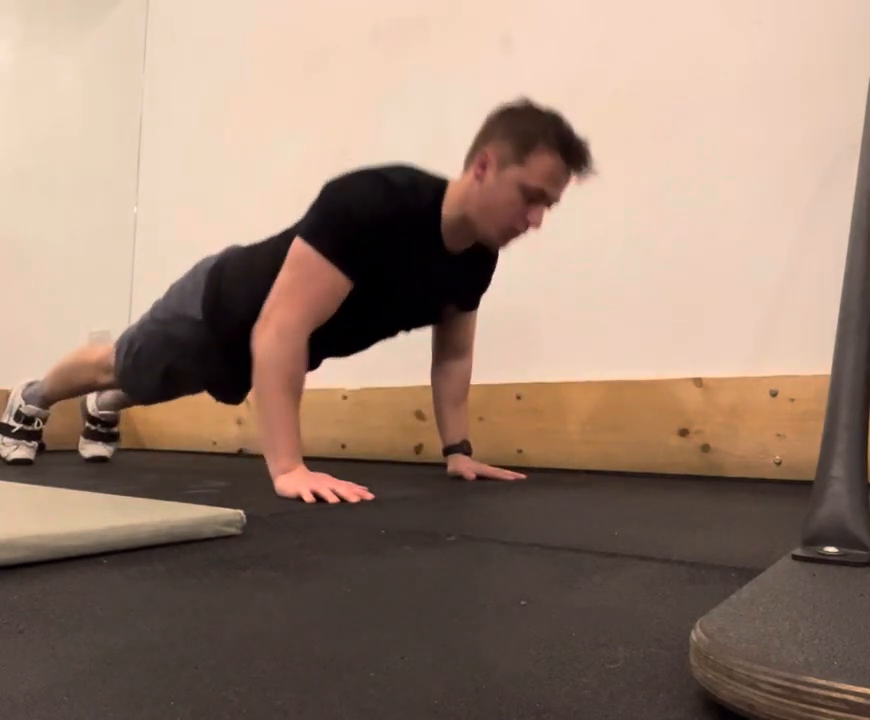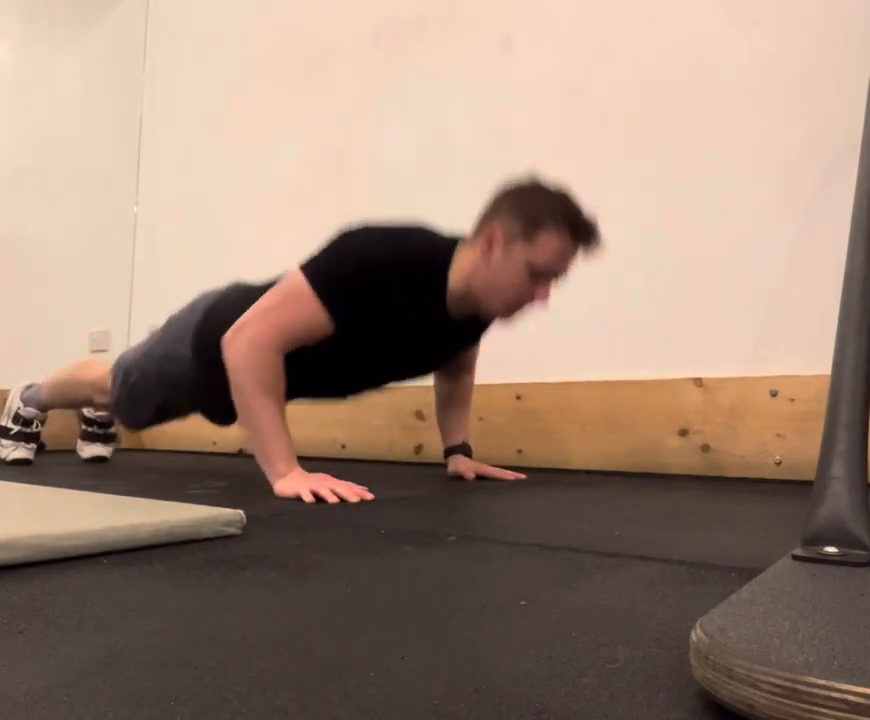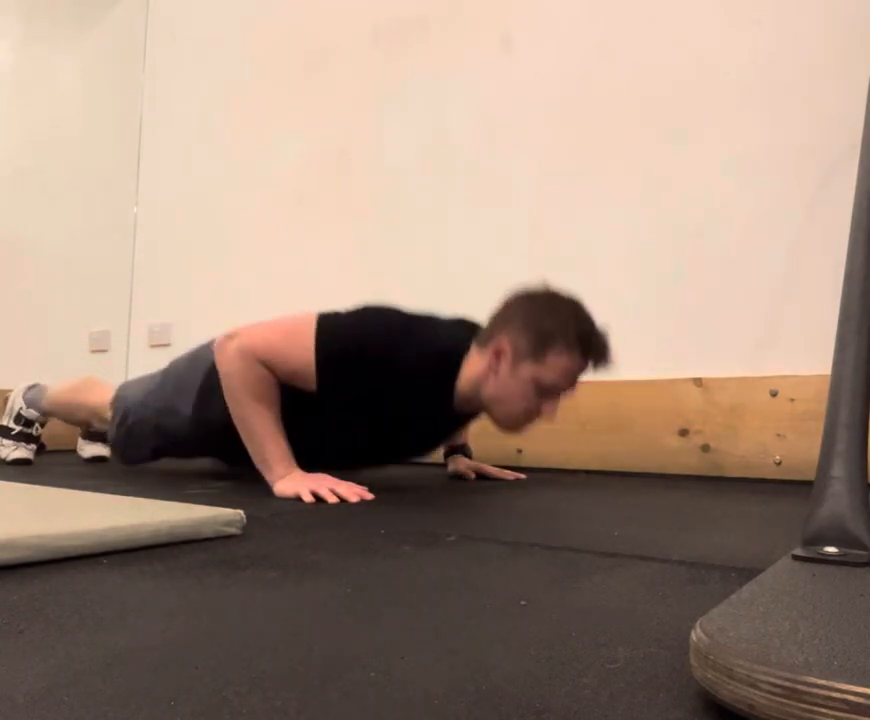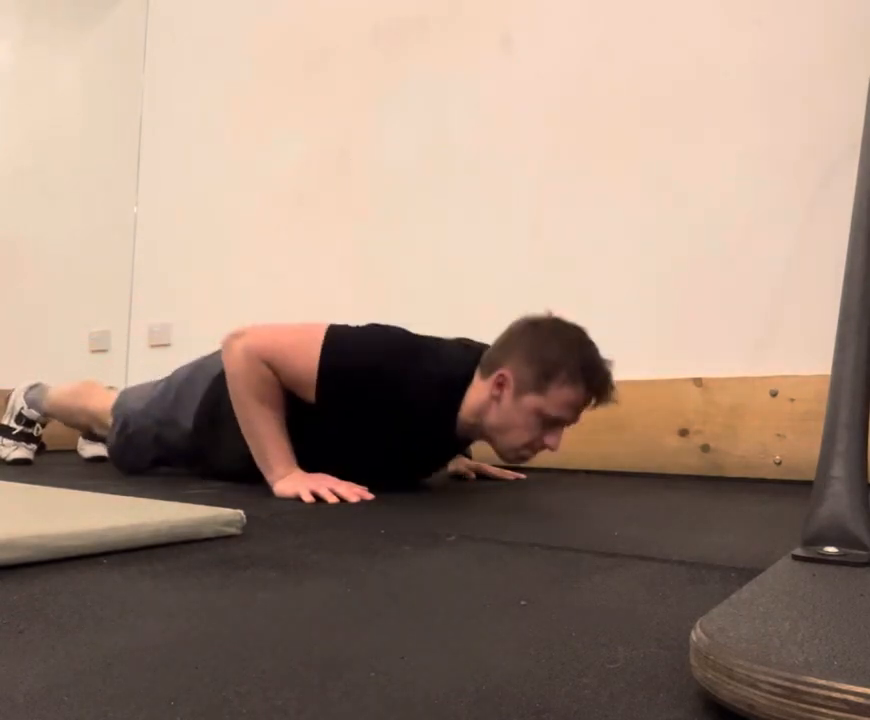
dt=0.1s
person 1, frame 1
left shoulder: (477, 245)
right shoulder: (376, 204)
left elbow: (452, 349)
right elbow: (281, 332)
left wrist: (455, 448)
right wrist: (287, 467)
left hip: (259, 335)
right hip: (218, 303)
left knee: (150, 391)
right knee: (129, 371)
left ankle: (100, 414)
person 1, frame 2
left shoulder: (478, 299)
right shoulder: (381, 265)
left elbow: (456, 371)
right elbow: (246, 342)
left wrist: (457, 451)
right wrist: (284, 471)
left hip: (252, 356)
right hip: (216, 339)
right knee: (117, 388)
left ankle: (97, 421)
person 1, frame 3
left shoulder: (471, 361)
right shoulder: (393, 349)
right elbow: (239, 349)
left wrist: (455, 450)
right wrist: (283, 473)
left hip: (268, 394)
right hip: (214, 396)
right knee: (121, 418)
left ankle: (61, 411)
person 1, frame 4
left shoulder: (472, 384)
right shoulder: (399, 372)
right elbow: (245, 348)
left wrist: (456, 455)
right wrist: (285, 474)
left hip: (277, 400)
right hip: (217, 408)
right knee: (120, 422)
